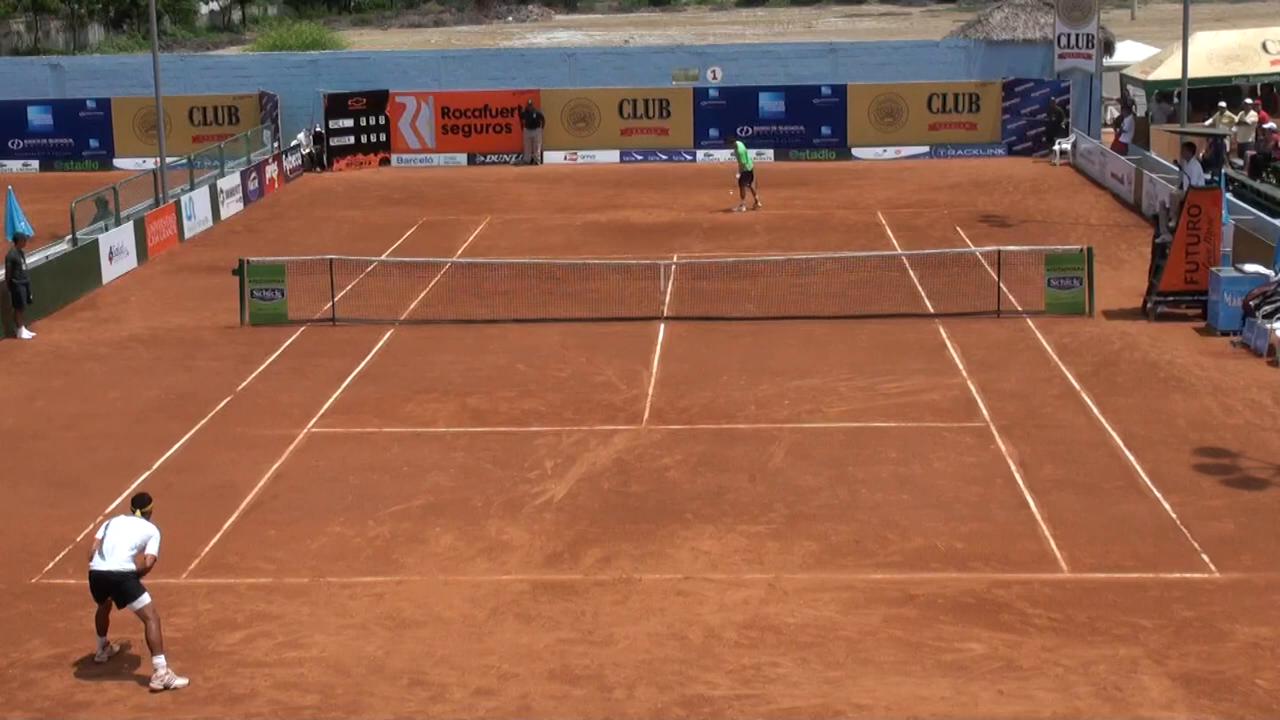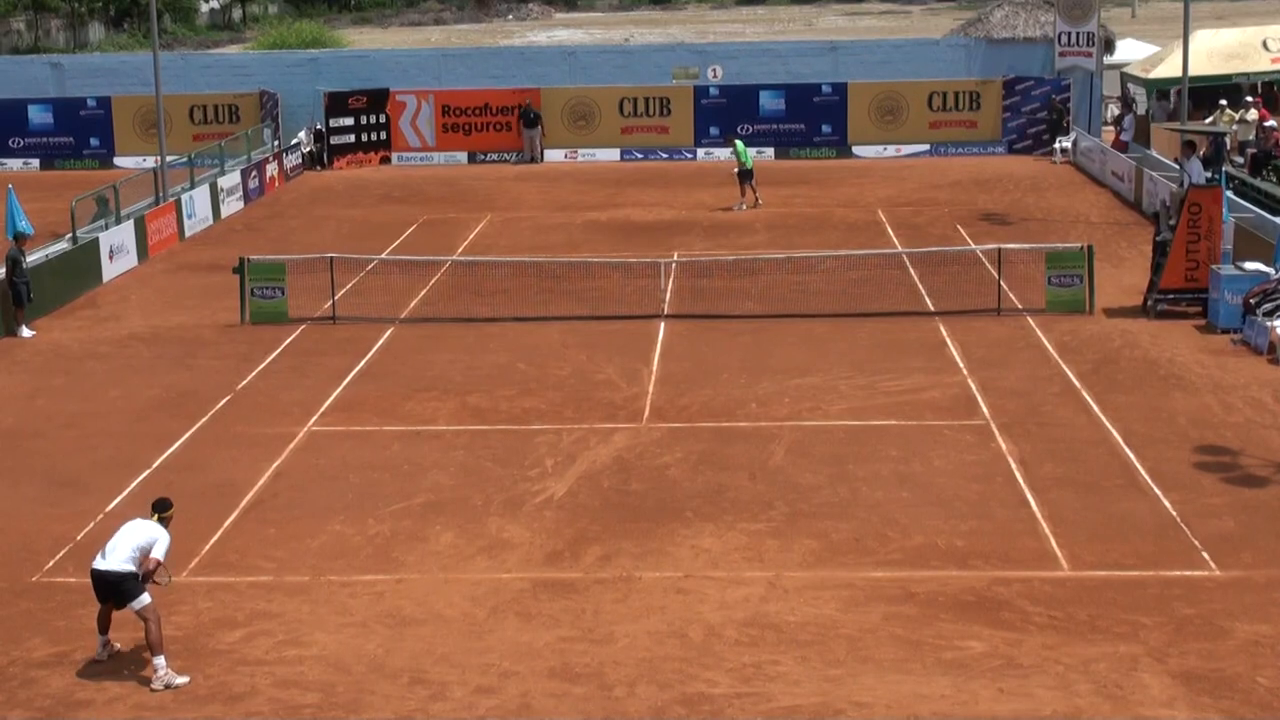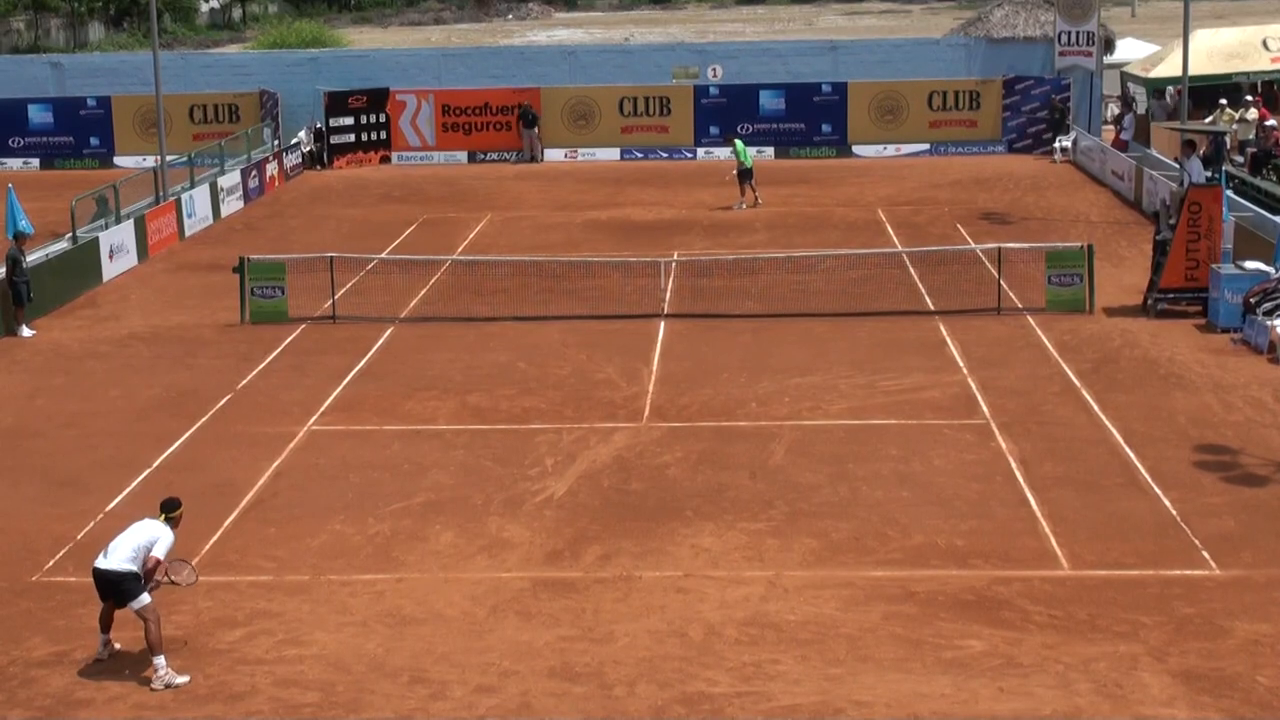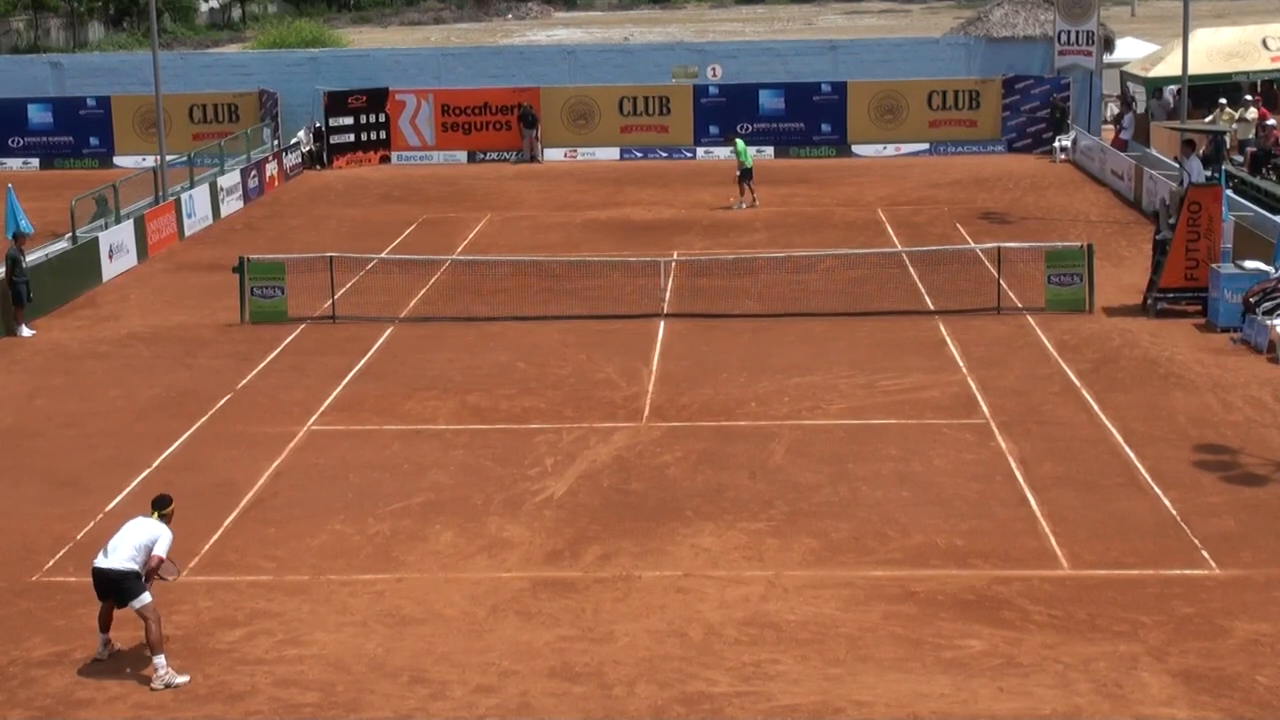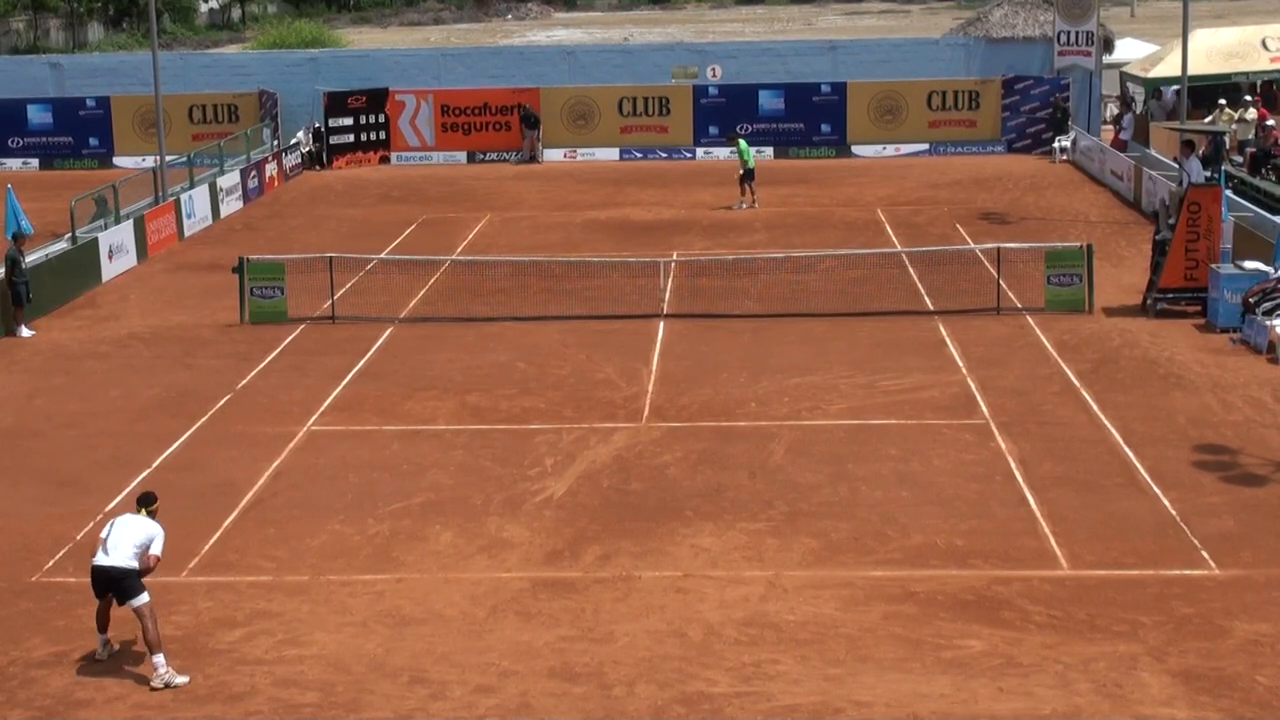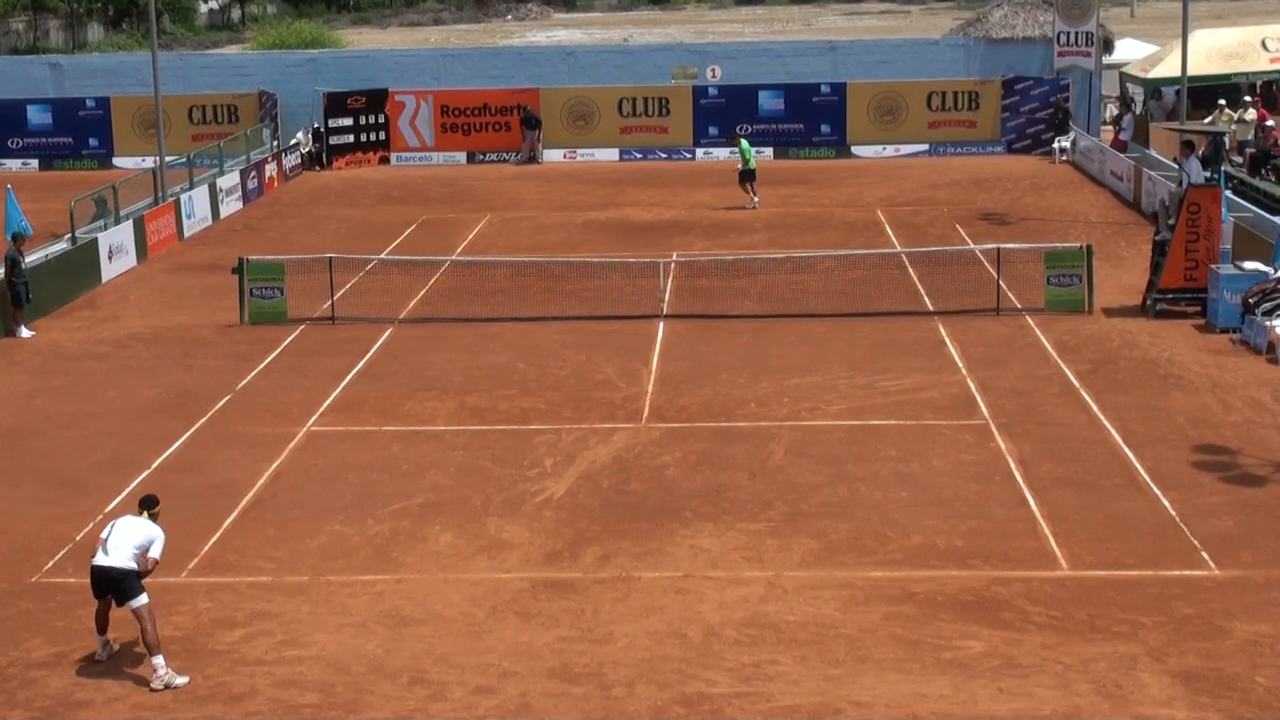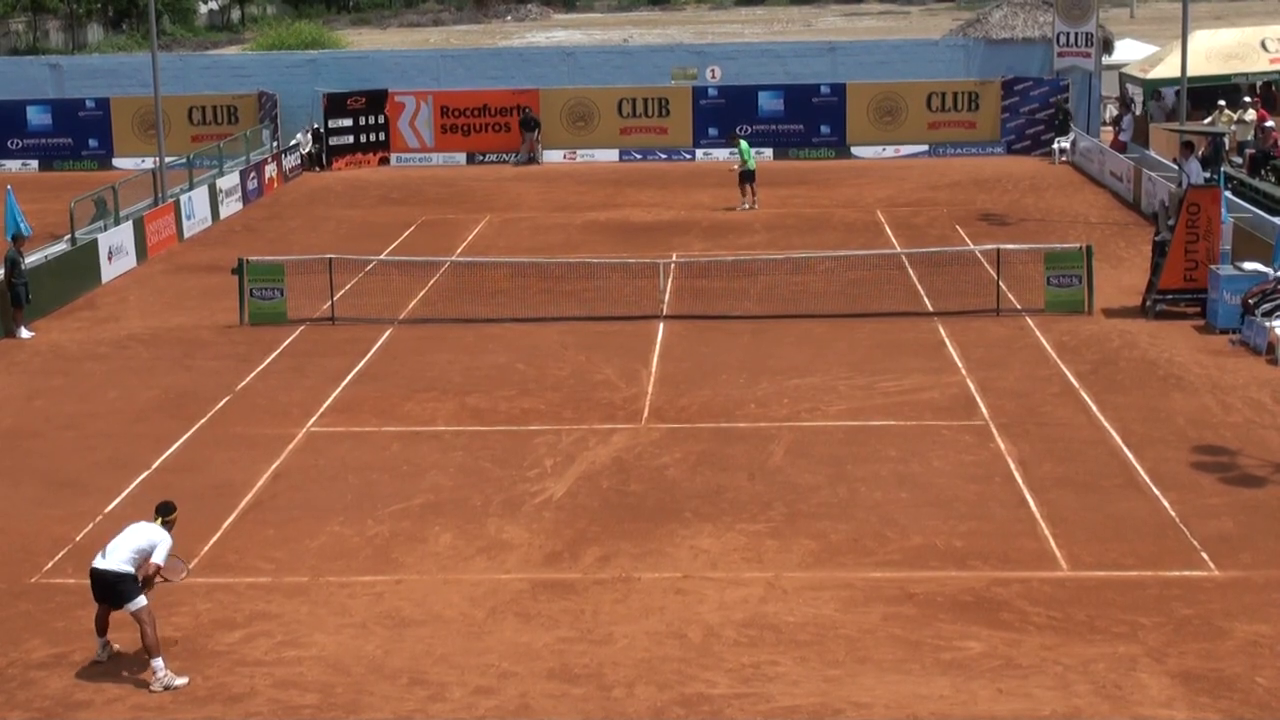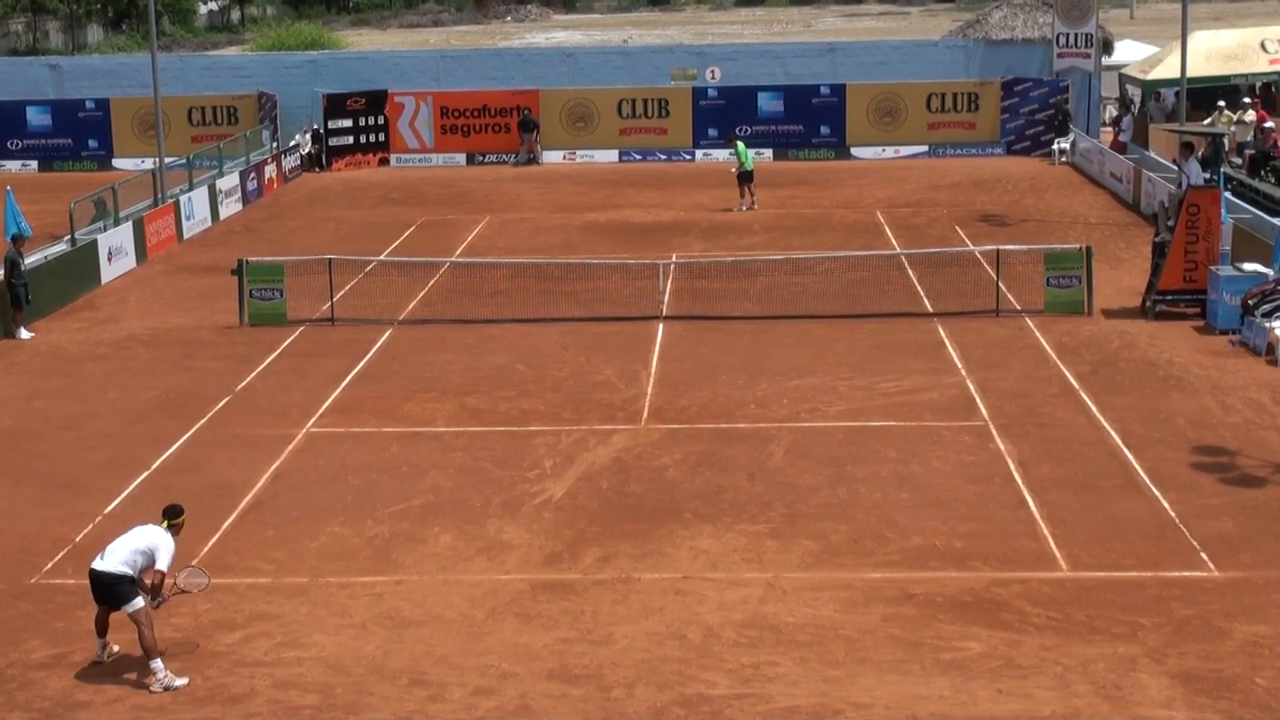
dt=0.2s
person 1, frame 1
left shoulder: (112, 521)
right shoulder: (152, 530)
left elbow: (92, 553)
right elbow: (148, 564)
right wrist: (134, 578)
left hip: (96, 571)
right hip: (121, 573)
left knee: (104, 606)
right knee: (151, 617)
left ankle: (103, 649)
right ankle: (161, 674)
person 1, frame 2
left shoulder: (133, 523)
right shoulder: (163, 534)
right elbow: (151, 567)
left wrist: (138, 579)
right wrist: (142, 583)
left hip: (97, 569)
right hip: (120, 573)
left knee: (107, 605)
right knee: (152, 618)
left ankle: (104, 648)
right ankle: (161, 674)
person 1, frame 3
left shoulder: (143, 523)
right shoulder: (167, 534)
right elbow: (151, 564)
left wrist: (144, 581)
right wrist: (148, 584)
left hip: (99, 568)
right hip: (120, 573)
left knee: (109, 604)
right knee: (152, 618)
left ankle: (104, 647)
right ankle: (161, 674)
person 1, frame 4
left shoulder: (135, 521)
right shoulder: (164, 532)
right elbow: (154, 564)
left wrist: (140, 578)
right wrist: (146, 581)
left hip: (99, 568)
right hip: (123, 572)
left knee: (108, 604)
right knee: (152, 618)
left ankle: (104, 647)
right ankle: (161, 674)
person 1, frame 5
left shoulder: (117, 520)
right shoulder: (157, 530)
left elbow: (96, 552)
right elbow: (151, 564)
right wrist: (135, 577)
left hip: (99, 567)
right hip: (123, 570)
left knee: (104, 602)
right knee: (148, 617)
left ankle: (103, 648)
right ankle: (161, 673)
person 1, frame 6
left shoulder: (119, 521)
right shoulder: (157, 532)
left elbow: (96, 551)
right elbow: (149, 567)
right wrist: (135, 579)
left hip: (98, 567)
right hip: (121, 570)
left knee: (104, 604)
right knee: (147, 618)
left ankle: (103, 648)
right ankle: (161, 674)
person 1, frame 7
left shoulder: (138, 526)
right shoulder: (164, 538)
right elbow: (151, 572)
left wrist: (138, 583)
right wrist: (145, 587)
left hip: (97, 568)
right hip: (117, 574)
left knee: (104, 607)
right knee: (147, 621)
left ankle: (103, 650)
right ankle: (160, 676)
person 1, frame 8
left shoulder: (145, 529)
right shoulder: (167, 542)
right elbow: (158, 579)
left wrist: (149, 594)
right wrist: (154, 599)
left hip: (96, 570)
right hip: (115, 575)
left knee: (104, 609)
right knee: (145, 623)
left ankle: (102, 650)
right ankle: (160, 677)
